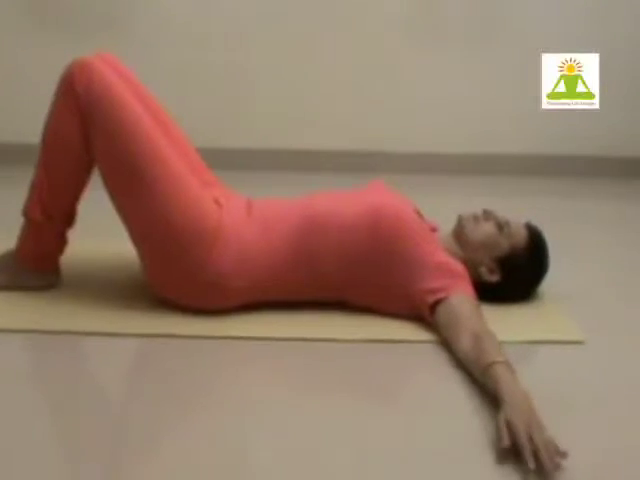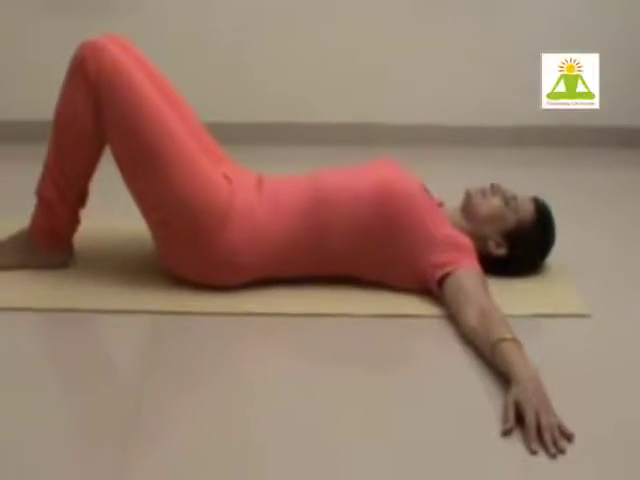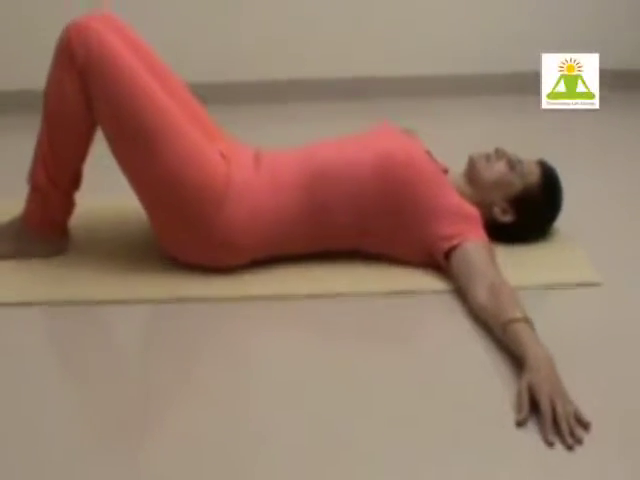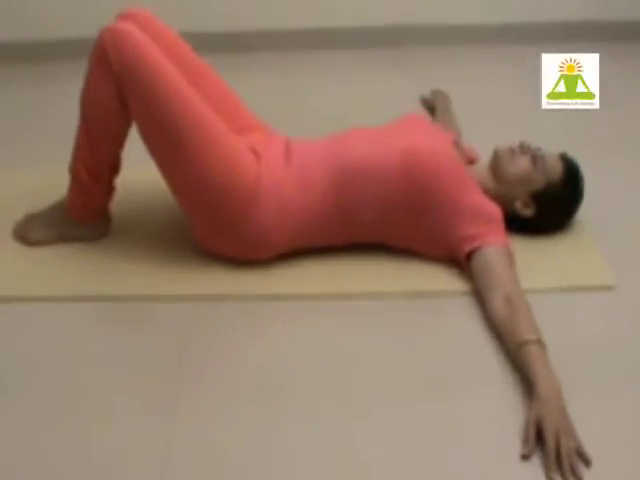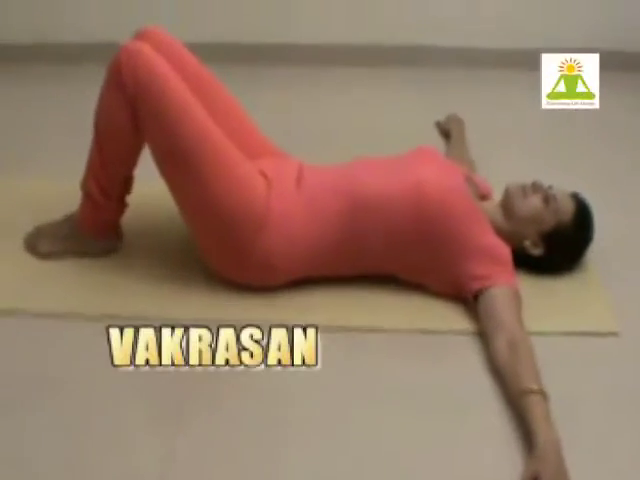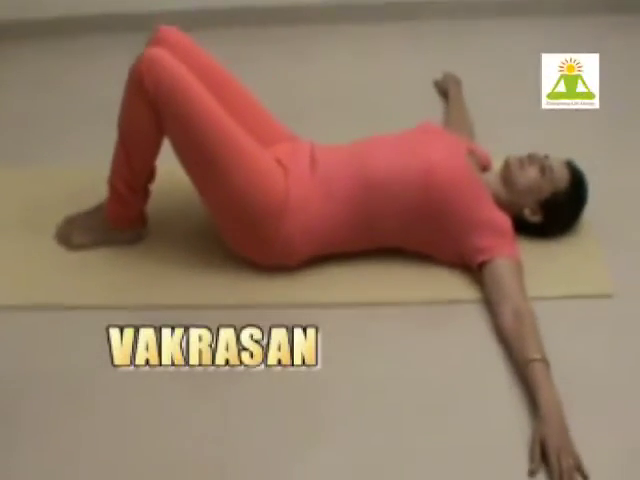
dt=0.7s
person 1, frame 1
left shoulder: (444, 277)
right shoulder: (429, 243)
left elbow: (471, 336)
left wrist: (515, 397)
left hip: (208, 256)
right hip: (229, 217)
left knee: (88, 79)
right knee: (101, 70)
person 1, frame 2
left shoulder: (449, 250)
right shoulder: (435, 221)
left elbow: (477, 312)
left wrist: (523, 375)
left hip: (217, 233)
right hip: (237, 196)
left knee: (99, 60)
right knee: (110, 53)
left ankle: (47, 240)
right ankle: (51, 234)
person 1, frame 3
left shoulder: (458, 222)
right shoulder: (442, 185)
left elbow: (486, 288)
left wrist: (536, 357)
left hip: (218, 213)
right hip: (238, 168)
left knee: (86, 39)
right knee: (99, 26)
person 1, frame 4
left shoulder: (479, 218)
right shoulder: (461, 161)
left elbow: (504, 296)
left wrist: (545, 386)
right wrist: (442, 105)
left hip: (249, 206)
right hip: (266, 155)
left knee: (118, 45)
right knee: (134, 24)
left ankle: (83, 213)
right ankle: (88, 202)
person 1, frame 5
left shoulder: (488, 256)
right shoulder: (472, 191)
left elbow: (507, 339)
right wrist: (456, 127)
left hip: (257, 230)
right hip: (277, 178)
left knee: (134, 64)
right knee: (150, 41)
left ankle: (94, 227)
right ankle: (98, 219)
person 1, frame 6
left shoulder: (490, 229)
right shoulder: (471, 159)
left elbow: (513, 309)
right elbow: (454, 126)
left wrist: (550, 411)
right wrist: (452, 87)
left hip: (275, 215)
right hip: (291, 161)
left knee: (152, 67)
right knee: (164, 41)
left ankle: (121, 218)
right ankle: (126, 208)
